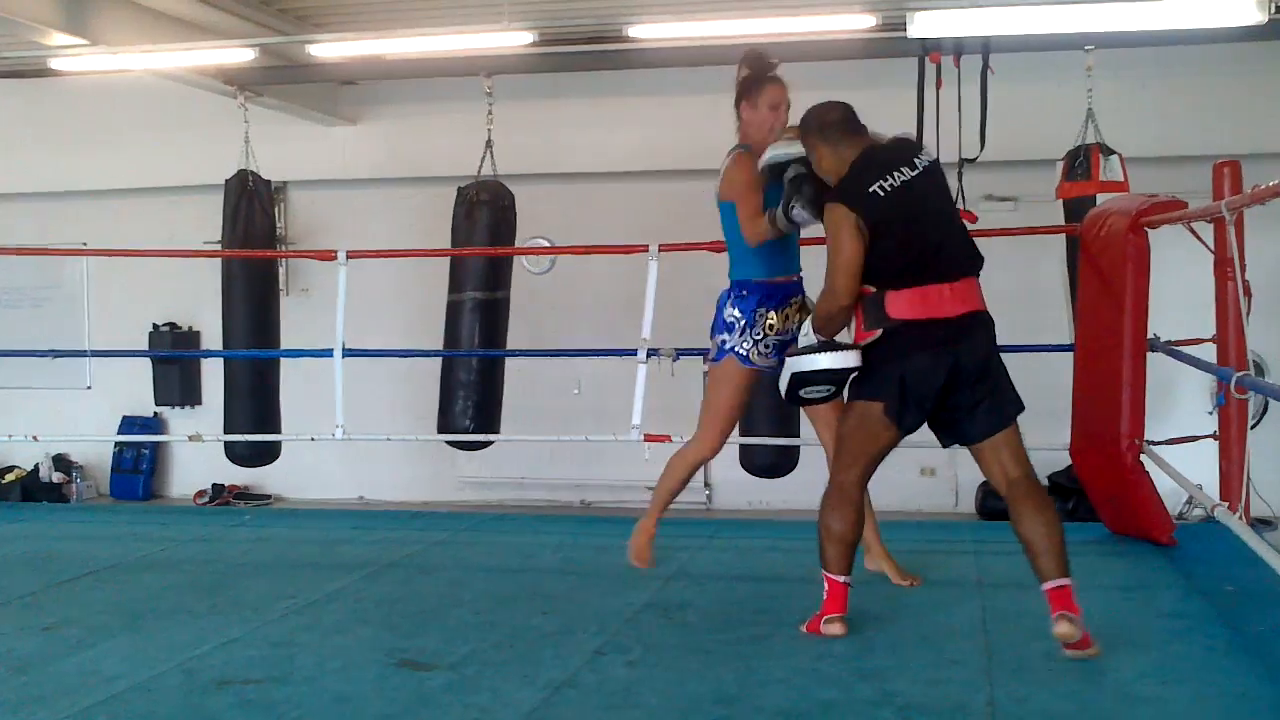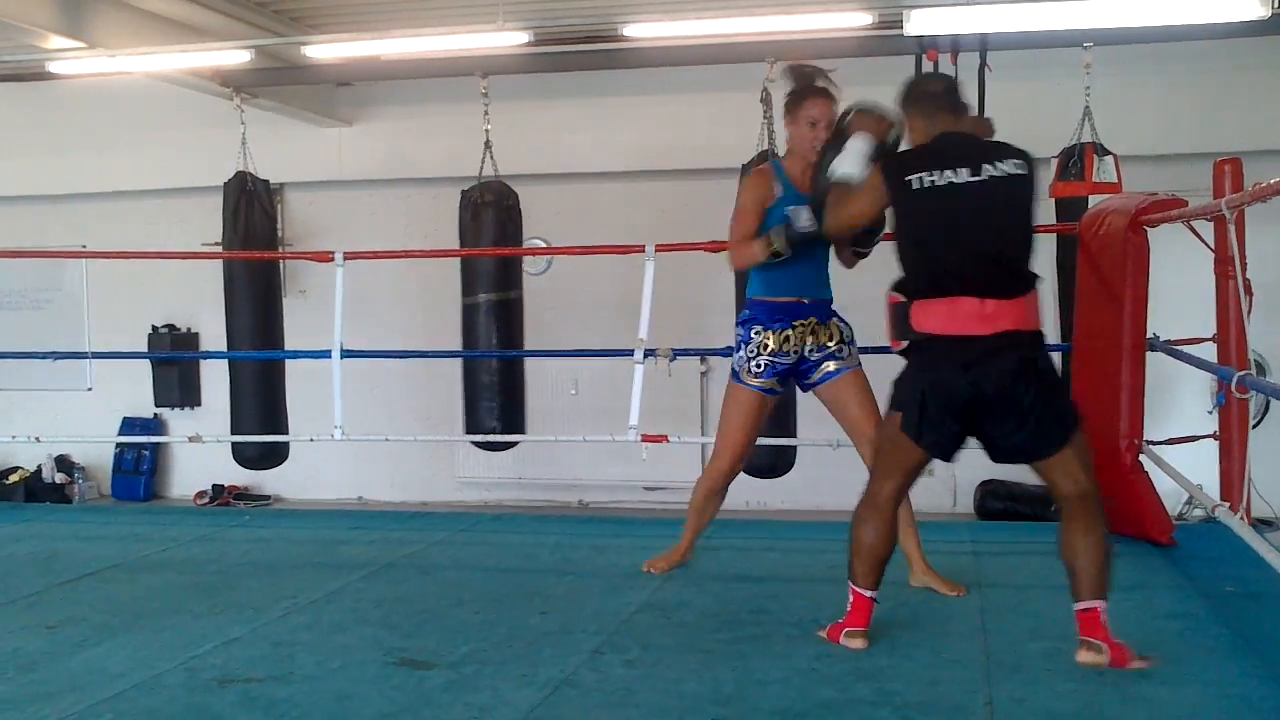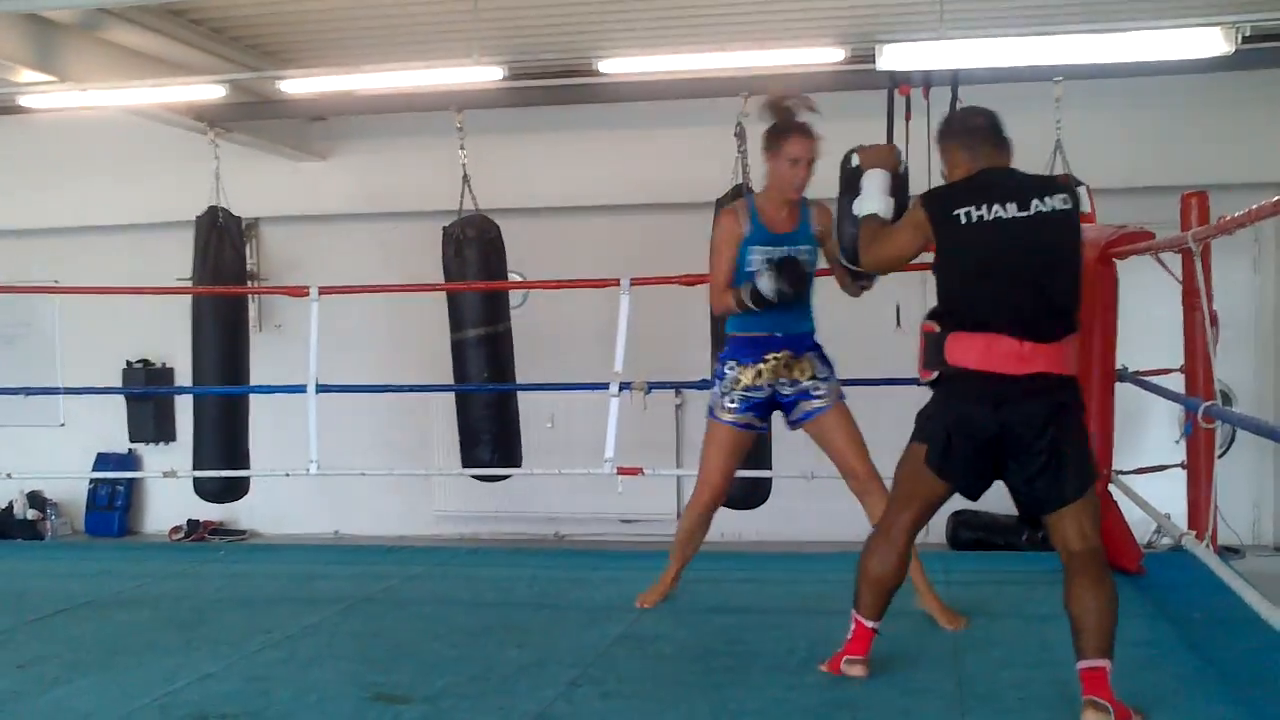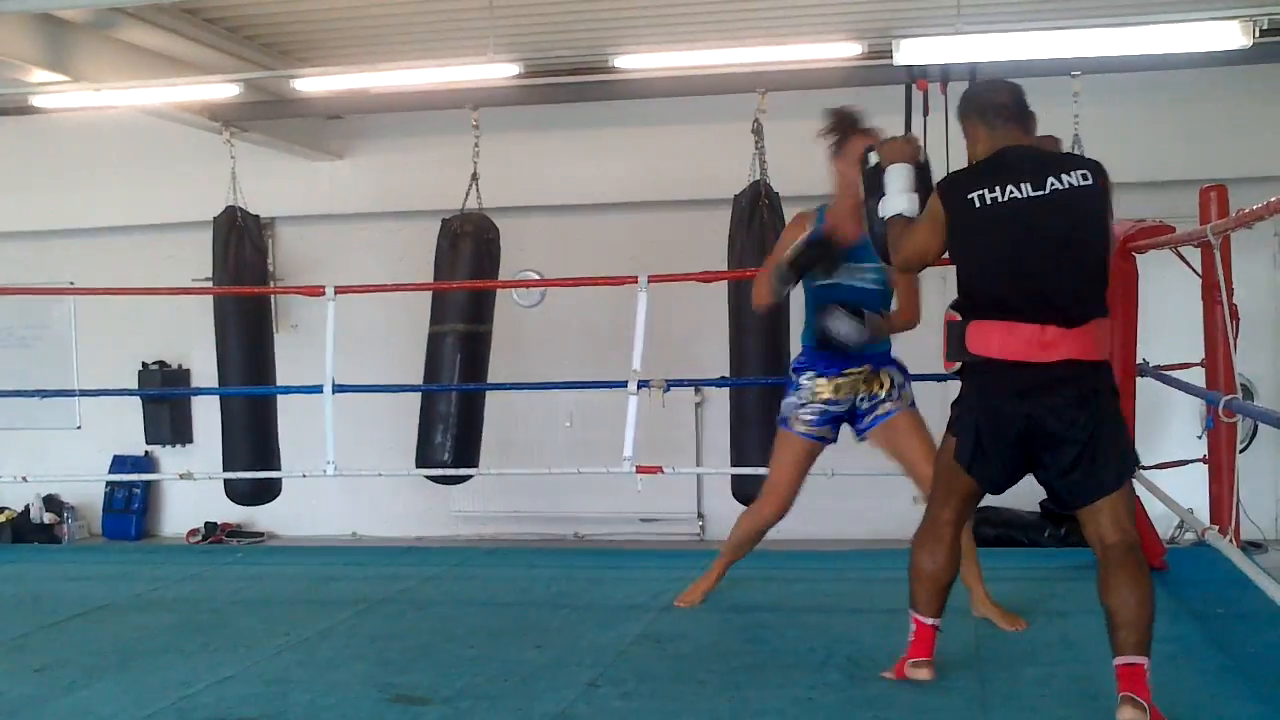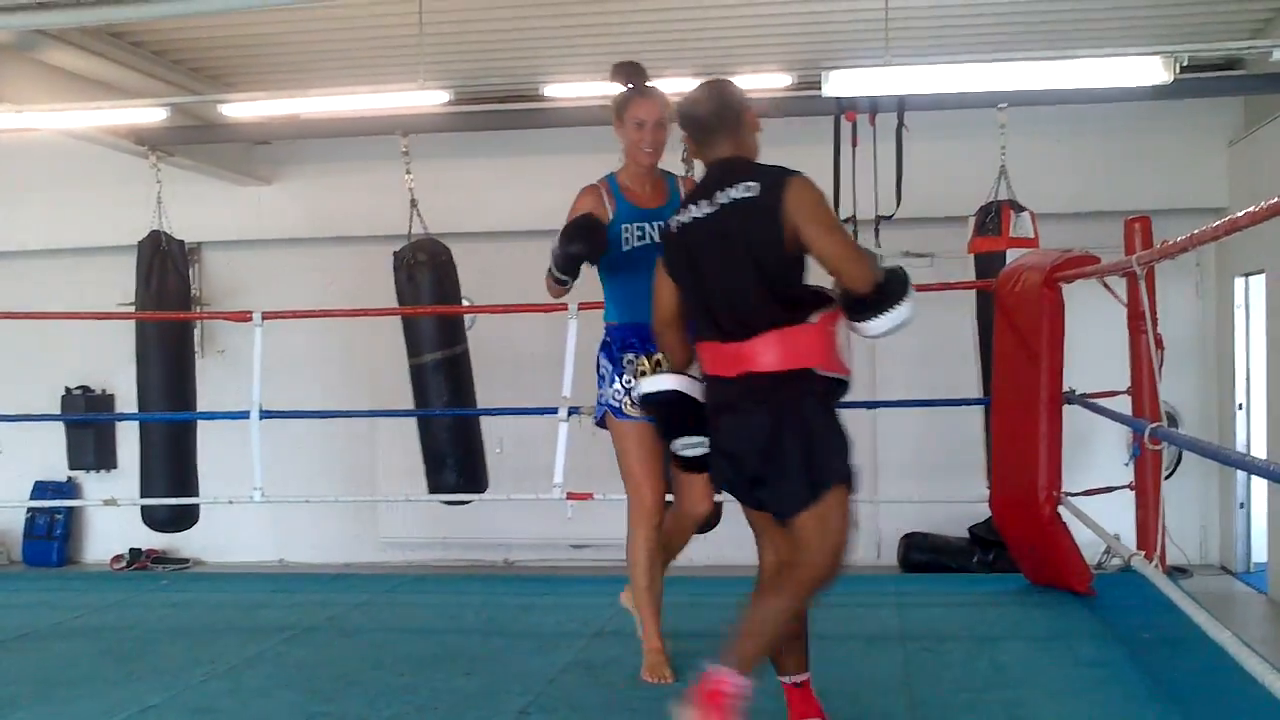
dt=1s
person 1, frame 1
left shoulder: (845, 201)
right shoulder: (917, 156)
left elbow: (840, 300)
left wrist: (811, 333)
left hip: (901, 348)
right hip: (968, 338)
left knee: (846, 479)
right knee: (1016, 479)
left ankle: (832, 609)
right ankle: (1064, 610)
person 1, frame 2
left shoulder: (898, 173)
right shoulder: (1017, 165)
left elbow: (838, 219)
left wrist: (856, 148)
left hip: (937, 361)
right hip: (1014, 355)
left knee: (883, 489)
right knee: (1077, 492)
left ankle: (856, 620)
right ankle: (1094, 632)
person 1, frame 3
left shoulder: (941, 207)
right shoulder: (1064, 198)
left elbow: (873, 256)
left wrist: (875, 179)
left hip: (966, 395)
right hip: (1047, 399)
left knee: (898, 521)
right knee: (1082, 546)
left ankle: (856, 649)
person 1, frame 4
left shoulder: (957, 192)
right shoulder: (1091, 176)
left elbow: (905, 256)
left wrist: (897, 173)
left hip: (994, 384)
right hip: (1079, 384)
left knee: (943, 515)
right knee: (1117, 540)
left ankle: (919, 651)
person 1, frame 5
left shoulder: (678, 223)
right shoulder: (784, 188)
left elbow: (667, 326)
right elbow: (862, 279)
left wrist: (687, 387)
right wrist: (883, 274)
left hip: (730, 404)
right hip: (790, 397)
left knee: (780, 560)
right knee: (815, 557)
person 2, frame 1
right shoulder: (741, 165)
right elbow: (753, 233)
left wrist: (810, 198)
right wrist: (799, 199)
left hip: (792, 308)
right hip: (750, 310)
left knee: (837, 432)
right knee: (710, 438)
left ankle: (876, 552)
right ankle: (649, 522)
person 2, frame 2
right shoulder: (762, 179)
left elbow: (849, 261)
right elbow: (738, 256)
left wrist: (861, 235)
right wrist: (788, 235)
left hip: (823, 328)
right hip: (766, 329)
left knee: (880, 447)
right knee: (726, 460)
left ankle: (918, 566)
right ankle: (684, 545)
person 2, frame 3
left shoulder: (818, 217)
right shoulder: (734, 217)
left elbow: (854, 289)
right elbow: (717, 301)
right wrist: (758, 292)
left hip: (804, 365)
right hip: (744, 367)
left knee: (866, 478)
right knee: (708, 494)
left ankle: (927, 596)
right ankle: (670, 575)
person 2, frame 4
right shoulder: (806, 226)
left elbow: (910, 313)
right elbow: (760, 298)
left wrist: (867, 327)
right wrist: (797, 262)
left hip: (878, 378)
right hip: (817, 379)
right knee: (772, 505)
left ankle: (981, 597)
right ankle: (716, 571)
person 2, frame 5
left shoulder: (686, 191)
right shoulder: (596, 197)
right elbow: (556, 290)
right wrist: (567, 260)
right hip: (627, 356)
left knee: (699, 502)
right knee: (648, 508)
left ankle: (638, 591)
right ankle: (652, 640)
